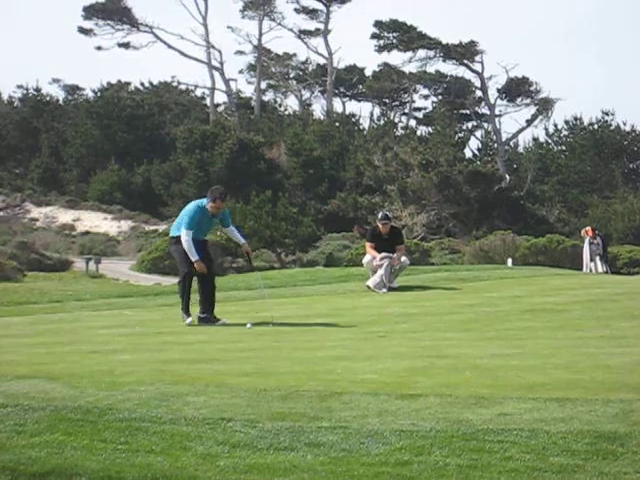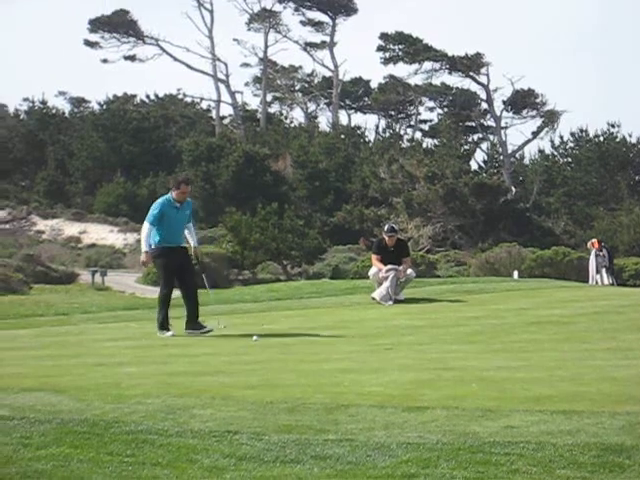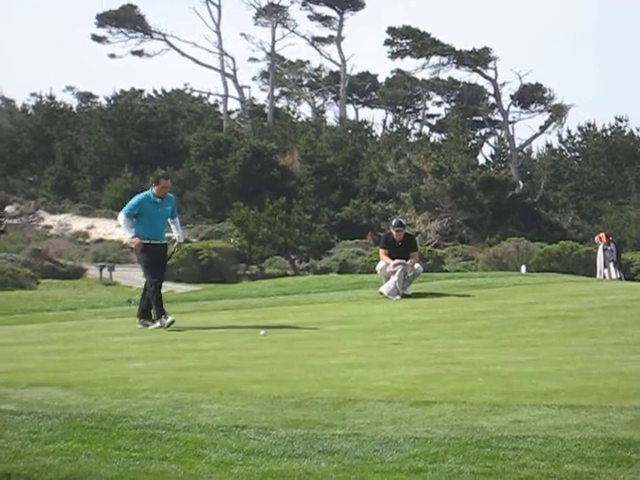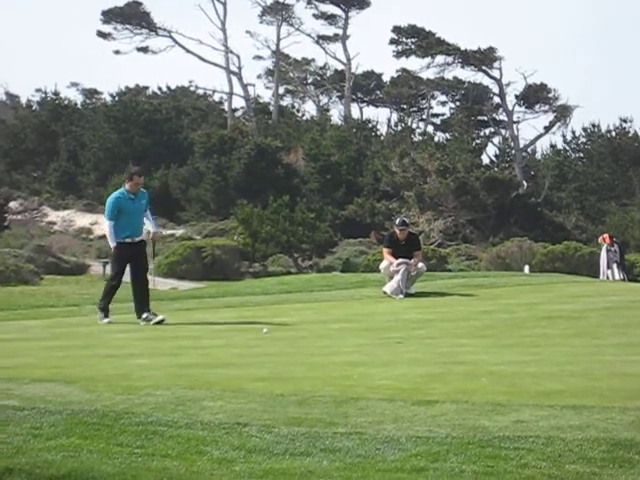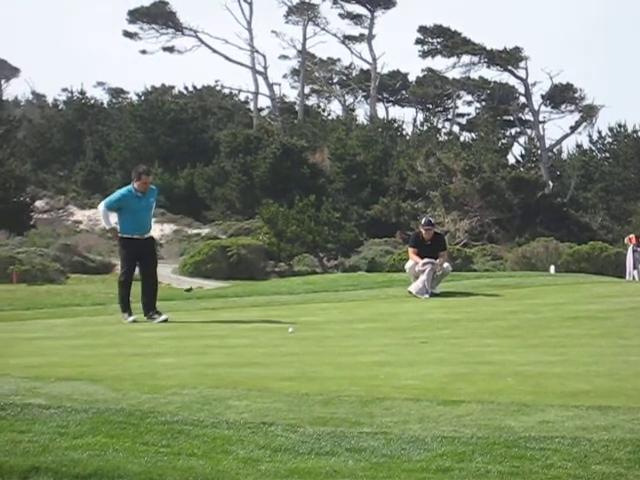
dt=0.5s
person 1, frame 1
left shoulder: (222, 210)
right shoulder: (194, 209)
left elbow: (228, 228)
right elbow: (185, 237)
left wrist: (242, 243)
right wrist: (196, 260)
left hip: (199, 241)
right hip: (180, 240)
left knee: (208, 275)
right knee: (187, 272)
left ankle: (205, 314)
right ankle: (185, 310)
person 1, frame 2
left shoulder: (188, 204)
right shoulder: (161, 205)
right elbow: (146, 228)
left wrist: (195, 244)
right wrist: (145, 251)
left hip: (181, 249)
right hip: (163, 251)
left knee: (191, 285)
right knee: (167, 288)
left ankle: (193, 323)
right ankle: (163, 326)
person 1, frame 3
left shoulder: (171, 199)
right shoulder: (140, 200)
left elbow: (174, 220)
right elbow: (122, 217)
left wrist: (179, 238)
right wrist: (132, 236)
left hip: (161, 245)
right hip: (145, 246)
left knee: (155, 281)
right knee: (153, 280)
left ankle: (144, 317)
right ankle: (160, 316)
person 1, frame 4
left shoulder: (144, 194)
right shoulder: (115, 199)
right elbow: (109, 224)
left wrist: (153, 228)
right wrist: (114, 245)
left hip: (138, 243)
right hip: (121, 245)
left knee: (141, 279)
right knee: (115, 279)
left ankle: (144, 313)
right ankle: (102, 310)
person 1, frame 5
left shoulder: (153, 191)
right shoulder: (123, 195)
right elbow: (102, 207)
right wrist: (110, 227)
left hip: (147, 239)
right hip: (128, 241)
left knee: (150, 275)
right knee: (126, 276)
left ankle: (150, 311)
right ankle: (126, 311)
